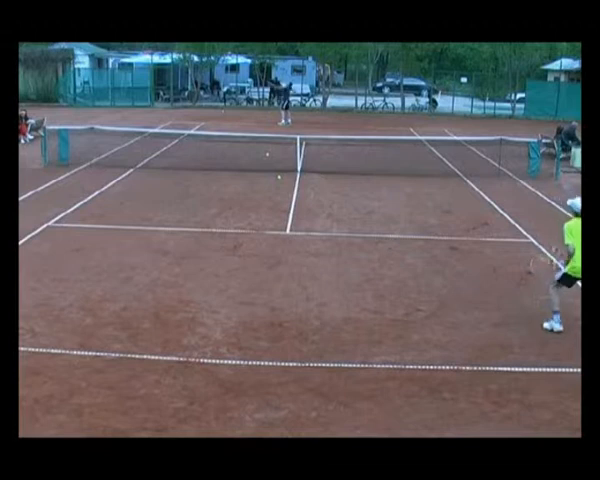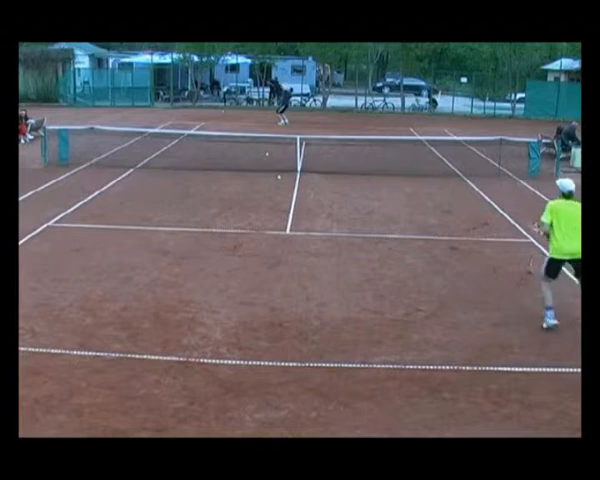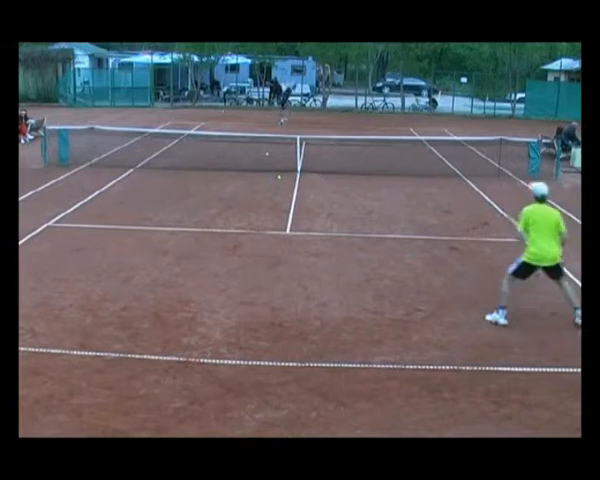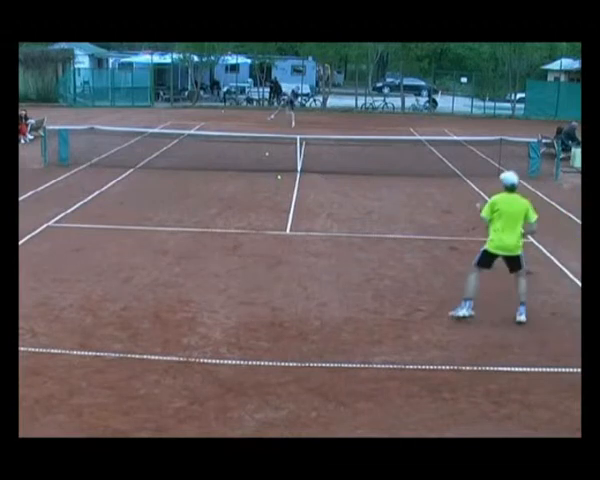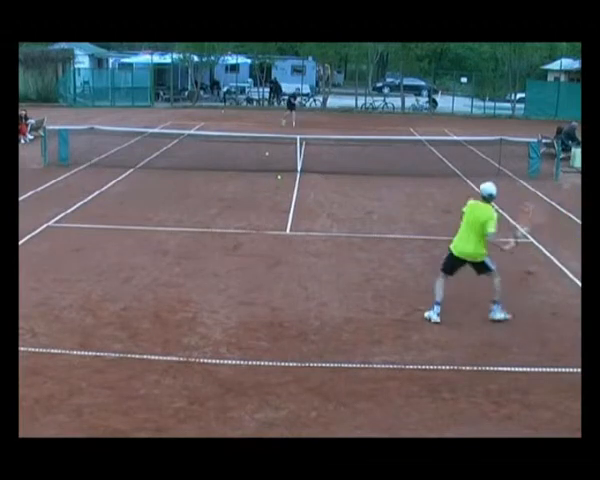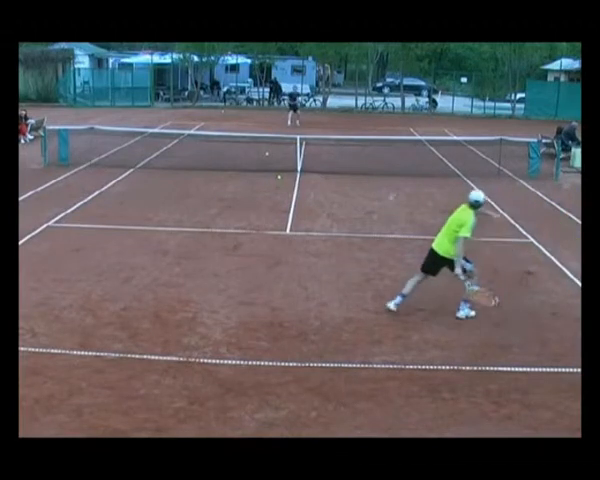
dt=0.3s
person 1, frame 1
left shoulder: (569, 225)
left elbow: (571, 250)
left wrist: (567, 262)
left hip: (575, 268)
left knee: (554, 287)
left ankle: (556, 321)
person 1, frame 2
left shoulder: (552, 205)
right shoulder: (579, 208)
left elbow: (545, 229)
left wrist: (550, 236)
left hip: (558, 251)
right hip: (577, 252)
left knee: (545, 281)
right knee: (582, 282)
left ankle: (550, 316)
person 1, frame 3
left shoulder: (527, 211)
right shoulder: (555, 214)
left elbow: (520, 235)
right elbow: (564, 237)
left hip: (532, 256)
right hip: (552, 257)
left knee: (507, 279)
right knee: (563, 282)
left ankle: (501, 314)
right ankle: (579, 314)
person 1, frame 4
left shoulder: (495, 200)
right shoulder: (525, 203)
left elbow: (484, 221)
right elbow: (533, 228)
left hip: (494, 245)
right hip: (513, 247)
left knee: (474, 271)
right knee: (521, 276)
left ankle: (466, 307)
right ankle: (521, 312)
person 1, frame 5
left shoulder: (471, 204)
right shoulder: (491, 214)
right elbow: (489, 238)
right wrist: (502, 247)
left hip: (457, 249)
right hip: (475, 253)
left knee: (441, 278)
right knee: (495, 276)
left ankle: (435, 312)
right ankle: (496, 310)
person 1, frame 6
left shoulder: (464, 208)
right shoulder: (470, 219)
left elbow: (476, 209)
right elbow: (459, 242)
left wrist: (489, 213)
right wrist: (458, 266)
left hip: (436, 248)
right hip: (450, 253)
left knee: (419, 277)
right knee: (472, 274)
left ankle: (396, 302)
right ankle: (464, 308)
